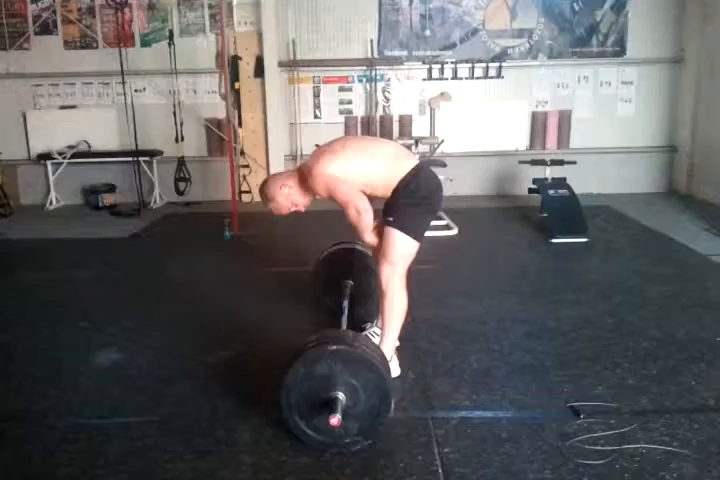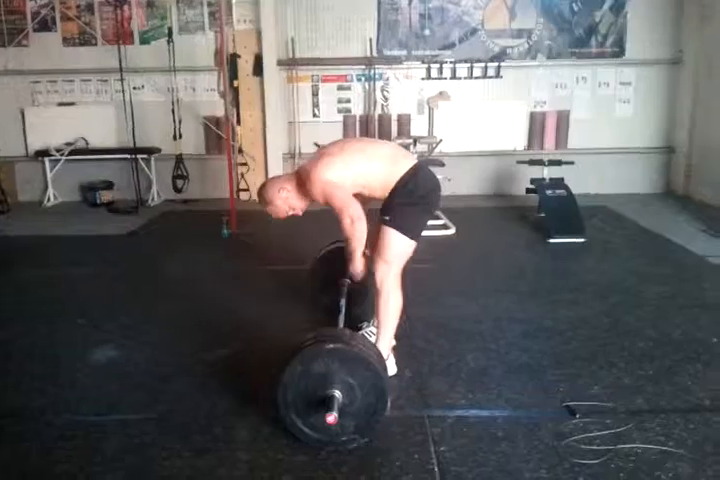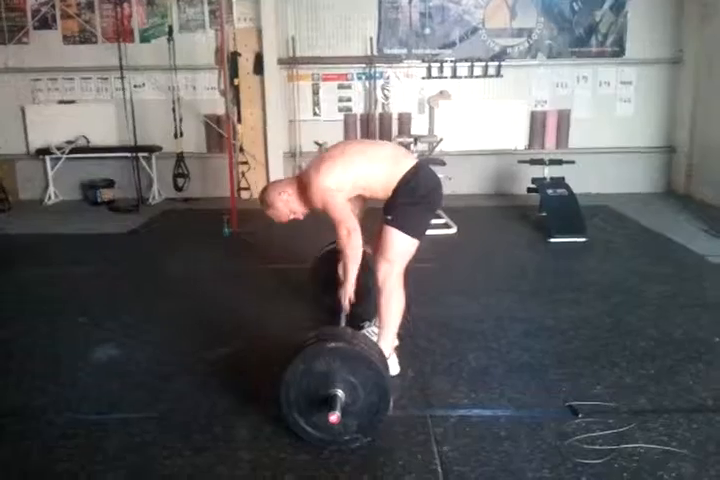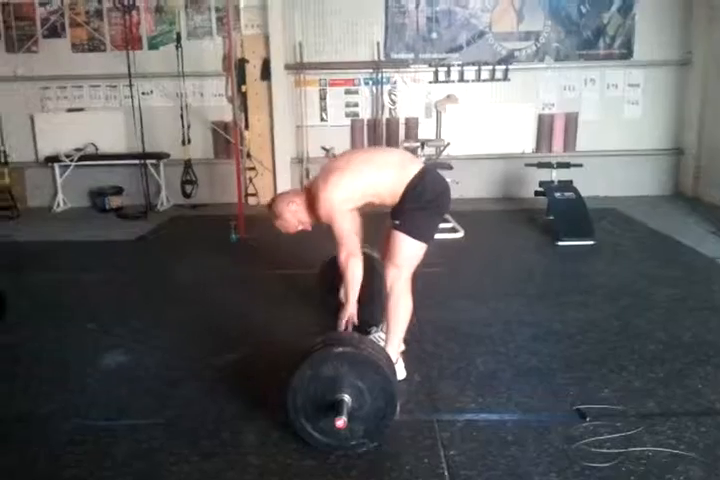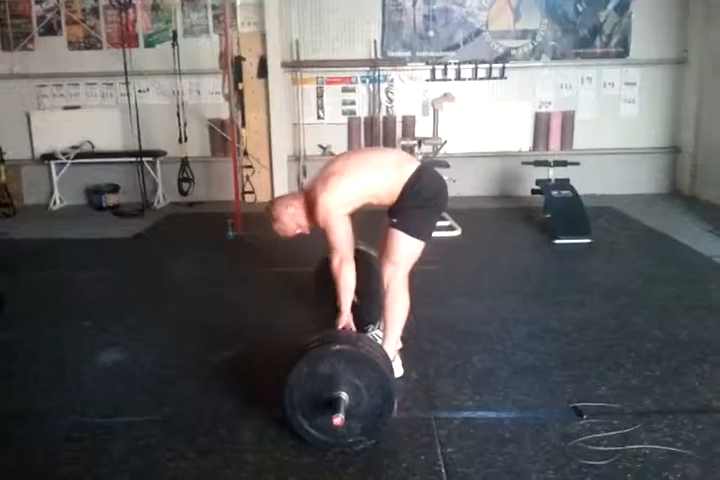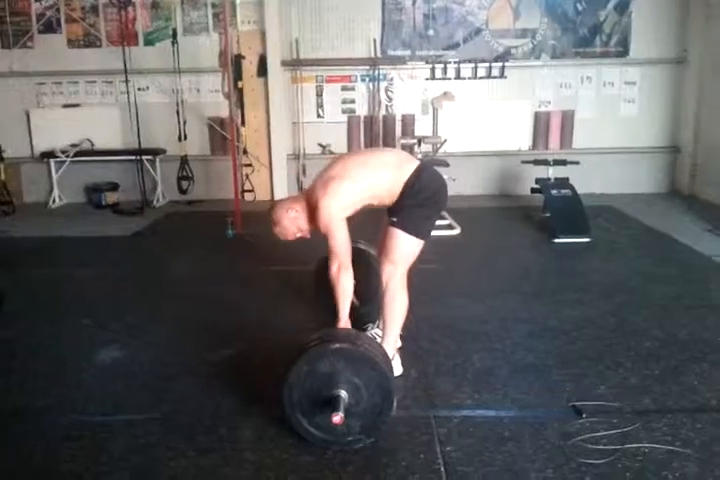
dt=0.1s
person 1, frame 1
left shoulder: (316, 176)
right shoulder: (317, 166)
left elbow: (360, 208)
left wrist: (368, 236)
right wrist: (371, 233)
left hip: (417, 189)
right hip: (411, 181)
left knee: (390, 273)
right knee: (383, 260)
left ankle: (386, 359)
right ankle: (385, 329)
person 1, frame 2
left shoulder: (314, 181)
right shoulder: (315, 170)
left elbow: (355, 217)
left wrist: (356, 257)
right wrist: (357, 247)
left hip: (415, 188)
right hip: (409, 181)
left knee: (385, 272)
right knee: (380, 259)
left ankle: (382, 357)
right ankle: (381, 329)
person 1, frame 3
left shoulder: (316, 186)
right shoulder: (315, 176)
left elbow: (351, 233)
right elbow: (354, 200)
left wrist: (348, 283)
right wrist: (347, 260)
left hip: (416, 188)
right hip: (411, 181)
left knee: (388, 272)
right knee: (382, 259)
left ankle: (385, 356)
right ankle: (384, 329)
person 1, frame 4
left shoulder: (324, 199)
right shoulder: (323, 186)
left elbow: (350, 254)
right elbow: (352, 219)
left wrist: (350, 304)
right wrist: (348, 281)
left hip: (424, 193)
right hip: (420, 184)
left knee: (396, 277)
right knee: (391, 264)
left ankle: (392, 361)
right ankle: (391, 335)
person 1, frame 5
left shoulder: (322, 203)
right shoulder: (320, 190)
left elbow: (342, 260)
right elbow: (344, 235)
left wrist: (344, 311)
right wrist: (346, 288)
left hip: (422, 191)
right hip: (415, 182)
left knee: (393, 274)
right knee: (388, 264)
left ankle: (388, 358)
right ankle: (388, 332)
person 1, frame 6
left shoulder: (324, 207)
right shoulder: (320, 193)
left elbow: (340, 266)
right elbow: (343, 252)
left wrist: (342, 318)
right wrist: (346, 290)
left hip: (422, 190)
right hip: (416, 182)
left knee: (391, 273)
right knee: (387, 262)
left ankle: (388, 357)
right ankle: (387, 330)
